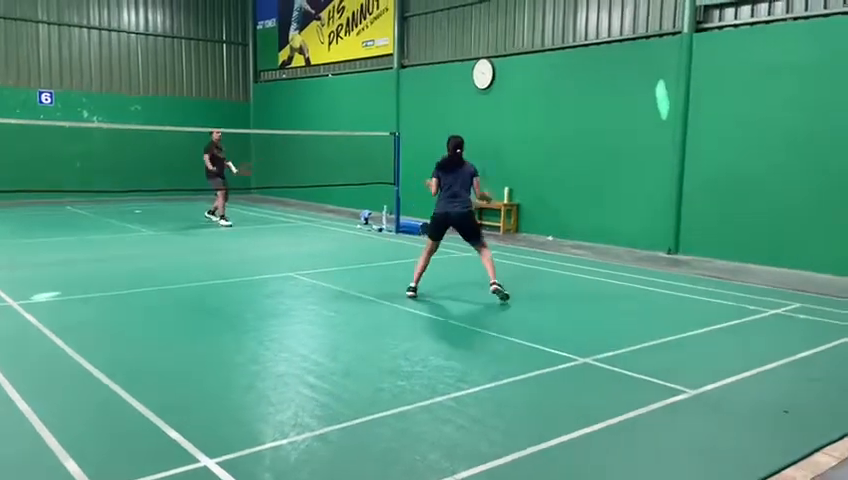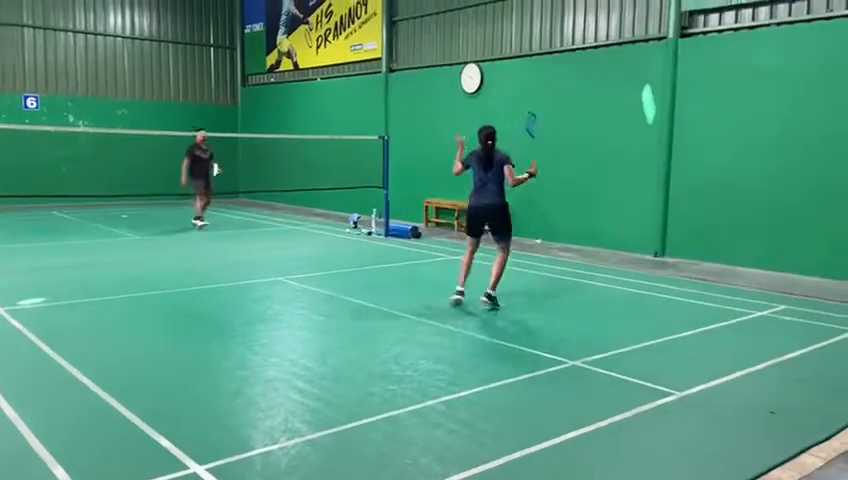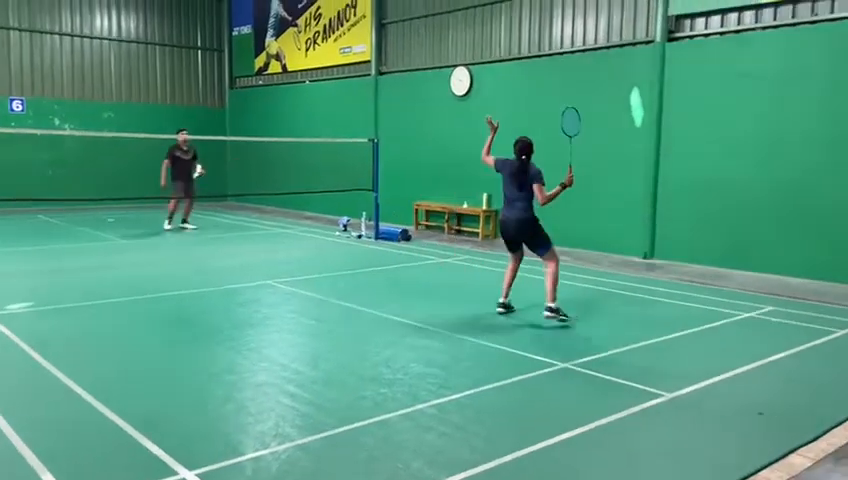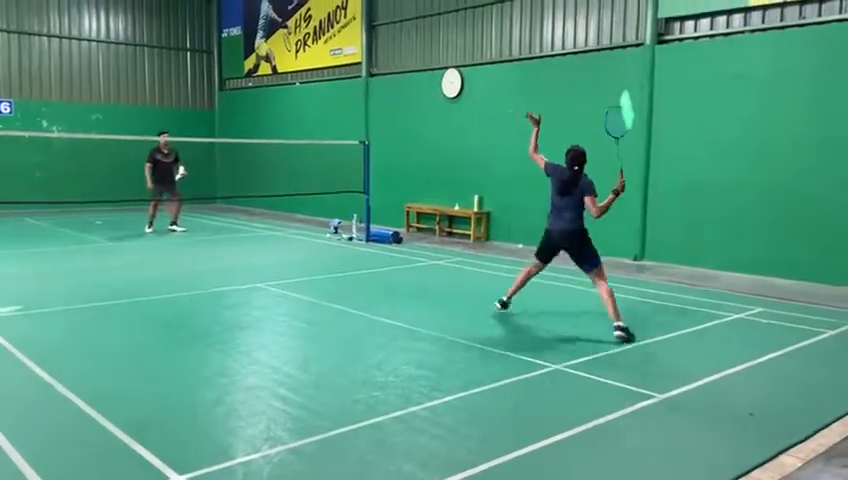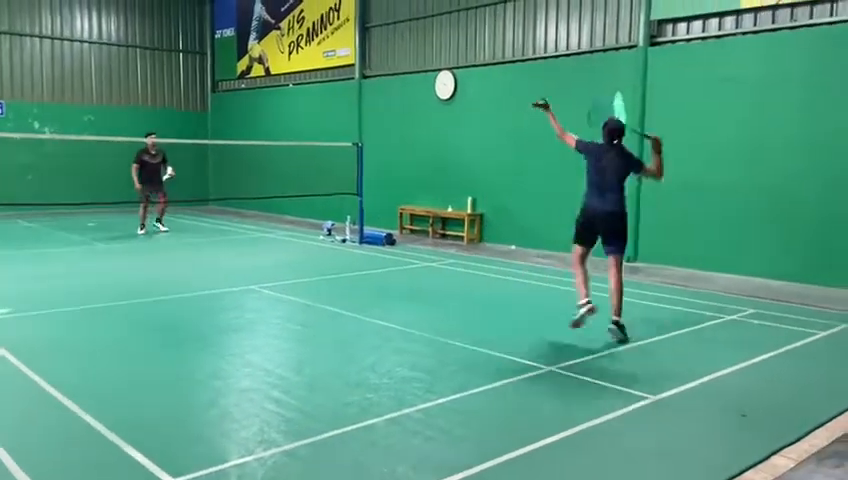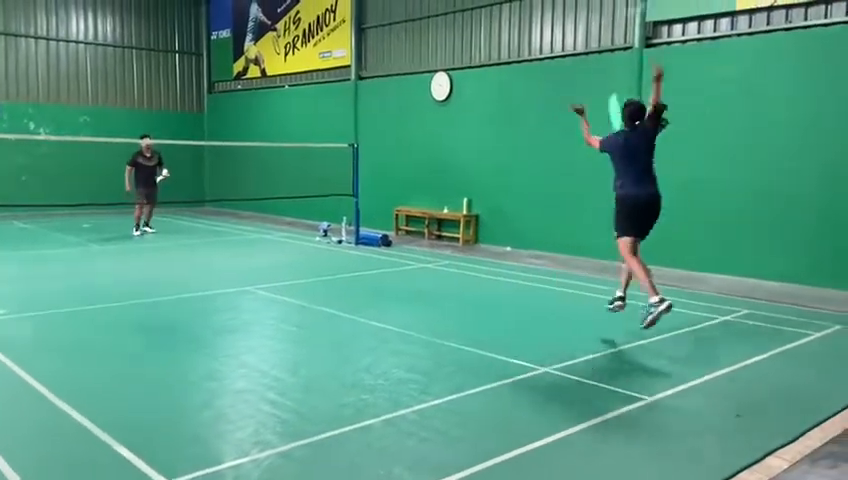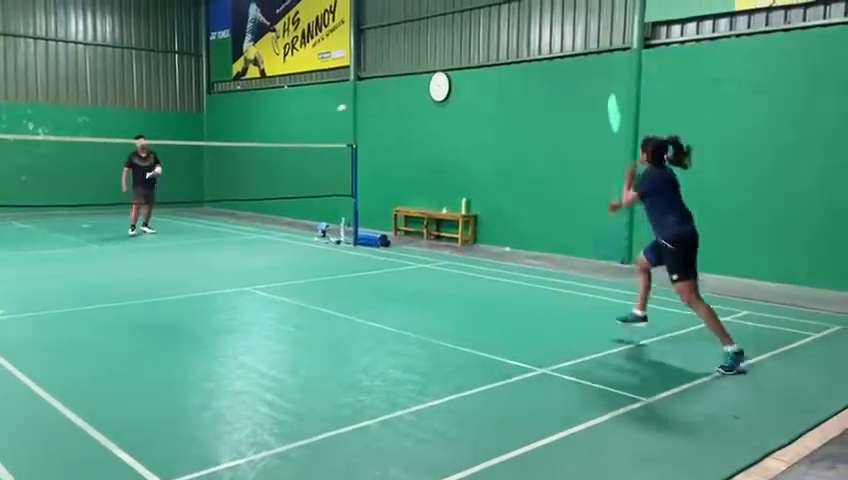
dt=0.2s
person 1, frame 1
left shoulder: (441, 165)
right shoulder: (470, 167)
left elbow: (434, 191)
right elbow: (479, 195)
left wrist: (430, 184)
right wrist: (489, 199)
left hip: (442, 214)
right hip: (463, 214)
left knee: (428, 251)
right knee: (483, 250)
left ankle: (412, 287)
right ankle: (494, 284)
person 1, frame 2
left shoulder: (473, 155)
right shoulder: (503, 157)
left elbow: (456, 171)
right elbow: (513, 181)
left wrist: (460, 150)
right wrist: (529, 174)
left hip: (475, 208)
right hip: (496, 208)
left knee: (470, 250)
right knee: (503, 251)
left ankle: (459, 289)
right ankle: (490, 291)
person 1, frame 3
left shoulder: (505, 165)
right shoulder: (534, 171)
left elbow: (484, 156)
right elbow: (542, 200)
left wrist: (492, 133)
right wrist: (563, 186)
left hip: (506, 223)
right hip: (525, 223)
left knee: (515, 260)
right knee: (552, 261)
left ankle: (503, 301)
right ankle: (551, 306)
person 1, frame 4
left shoulder: (555, 172)
right shoulder: (586, 182)
left elbow: (533, 154)
right elbow: (596, 212)
left wrist: (536, 127)
right wrist: (616, 192)
left hip: (553, 232)
right hip: (575, 235)
left knee: (534, 268)
right knee: (601, 279)
left ankle: (505, 299)
right ankle: (618, 325)
person 1, frame 5
left shoulder: (592, 148)
right shoulder: (627, 158)
left elbow: (562, 134)
right elbow: (656, 175)
left wrist: (549, 112)
right wrist: (657, 151)
left hip: (590, 213)
right hip: (615, 216)
left knee: (577, 260)
right knee: (615, 270)
left ankle: (584, 302)
right ankle: (616, 321)
person 1, frame 6
left shoulder: (616, 139)
right shoulder: (649, 131)
left elbow: (591, 141)
right elbow: (655, 108)
left wrist: (582, 117)
right wrist: (657, 81)
left hip: (629, 200)
right hip: (652, 200)
left knee: (627, 253)
right knee: (632, 247)
left ankle: (657, 300)
right ankle: (621, 294)
person 1, frame 7
left shoulder: (648, 175)
right shoulder: (664, 172)
left elbow: (627, 201)
left wrist: (628, 184)
right wrist: (619, 203)
left hip: (677, 239)
right hip: (673, 238)
left knee: (690, 298)
right knee: (642, 263)
left ankle: (732, 350)
right ankle: (639, 314)
